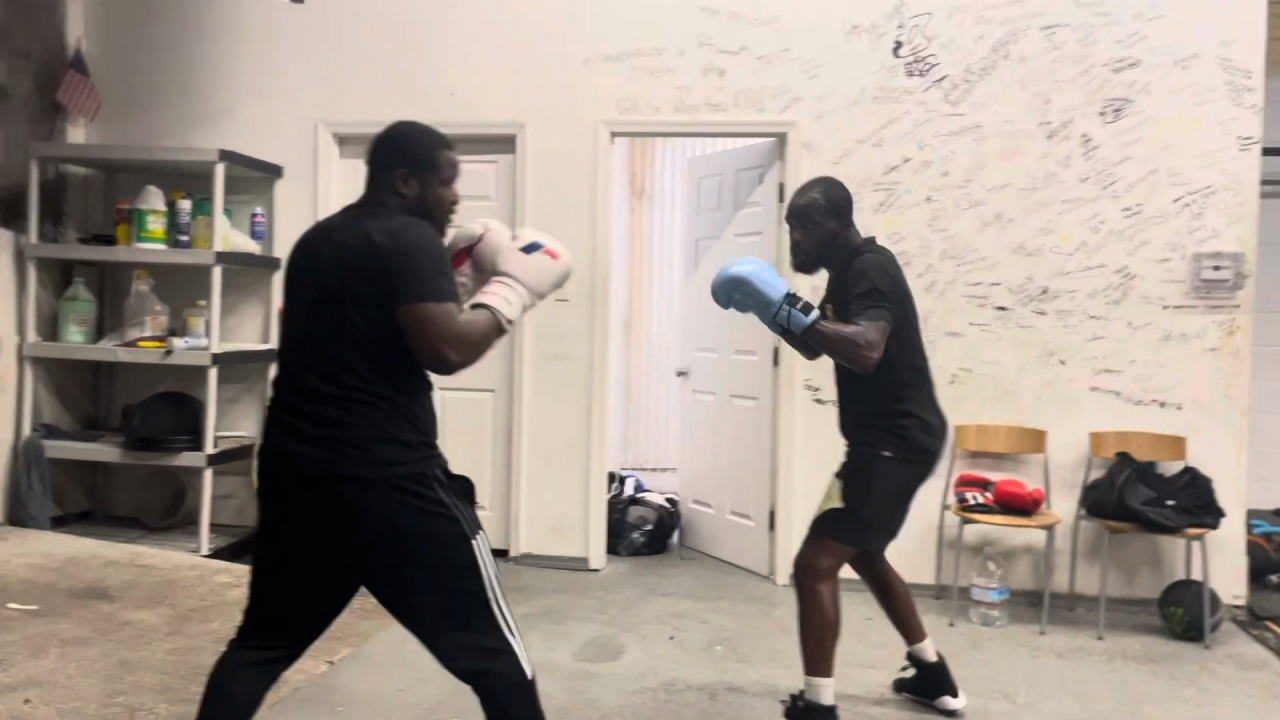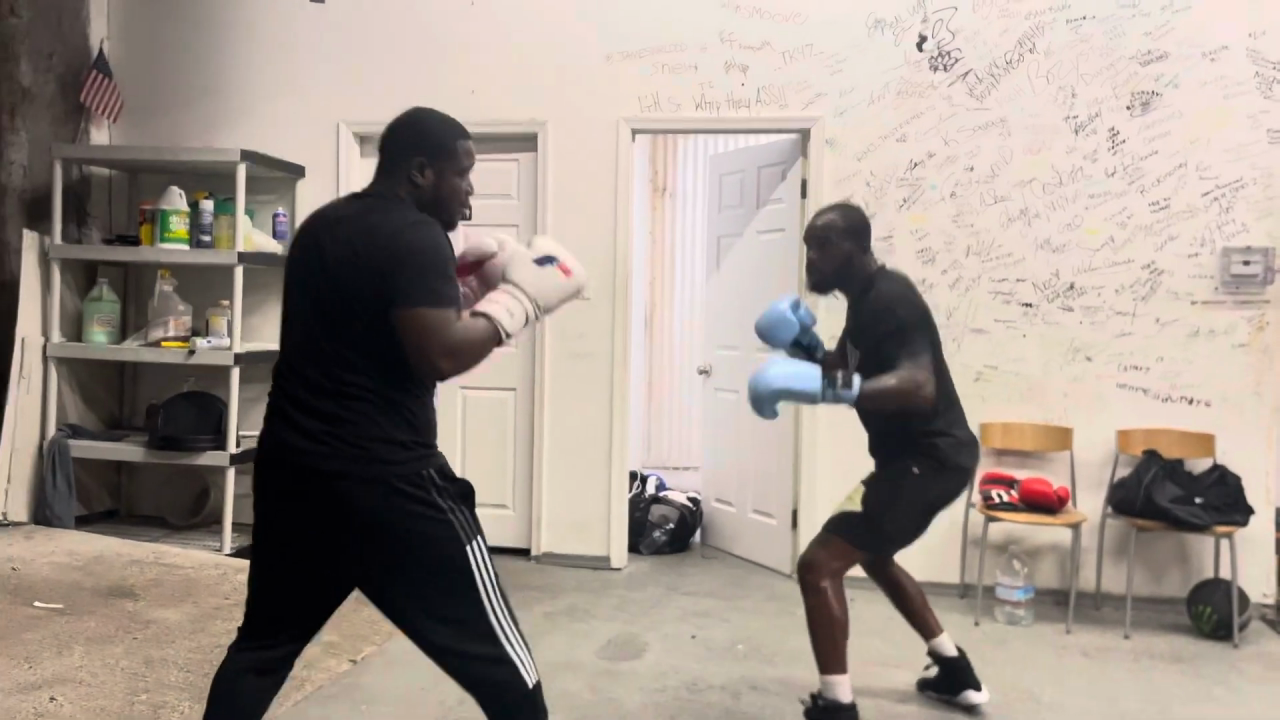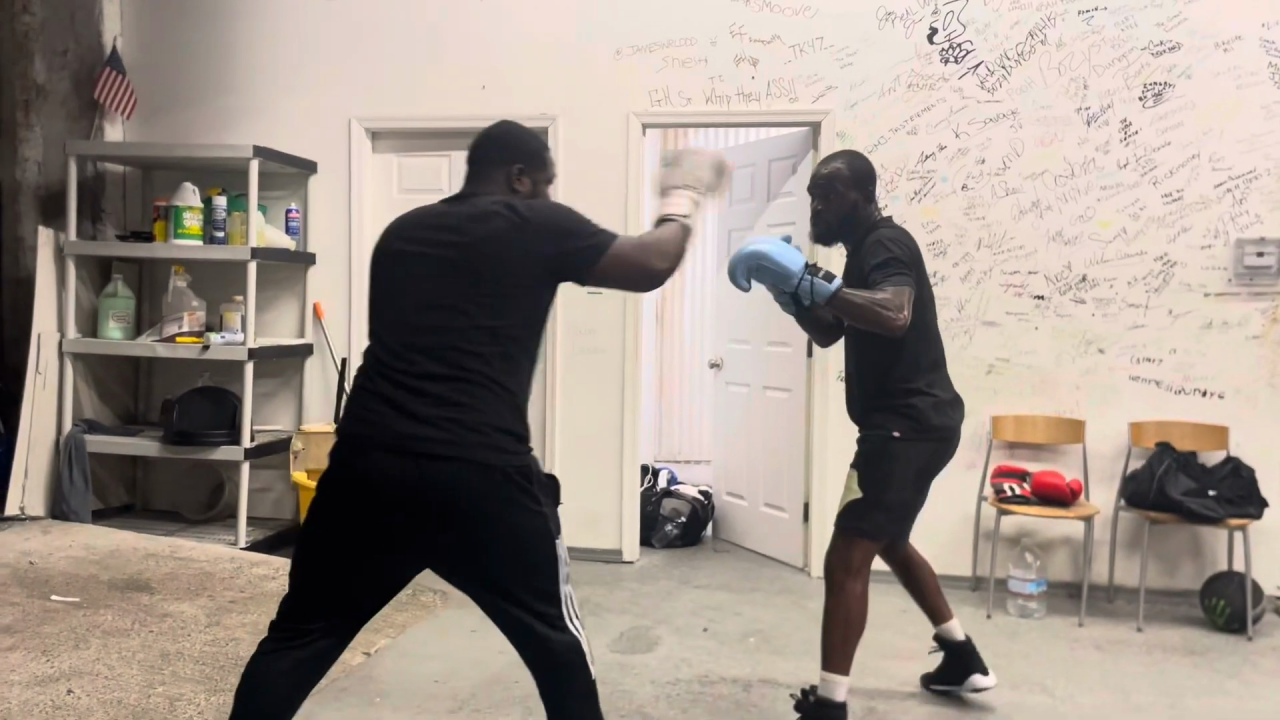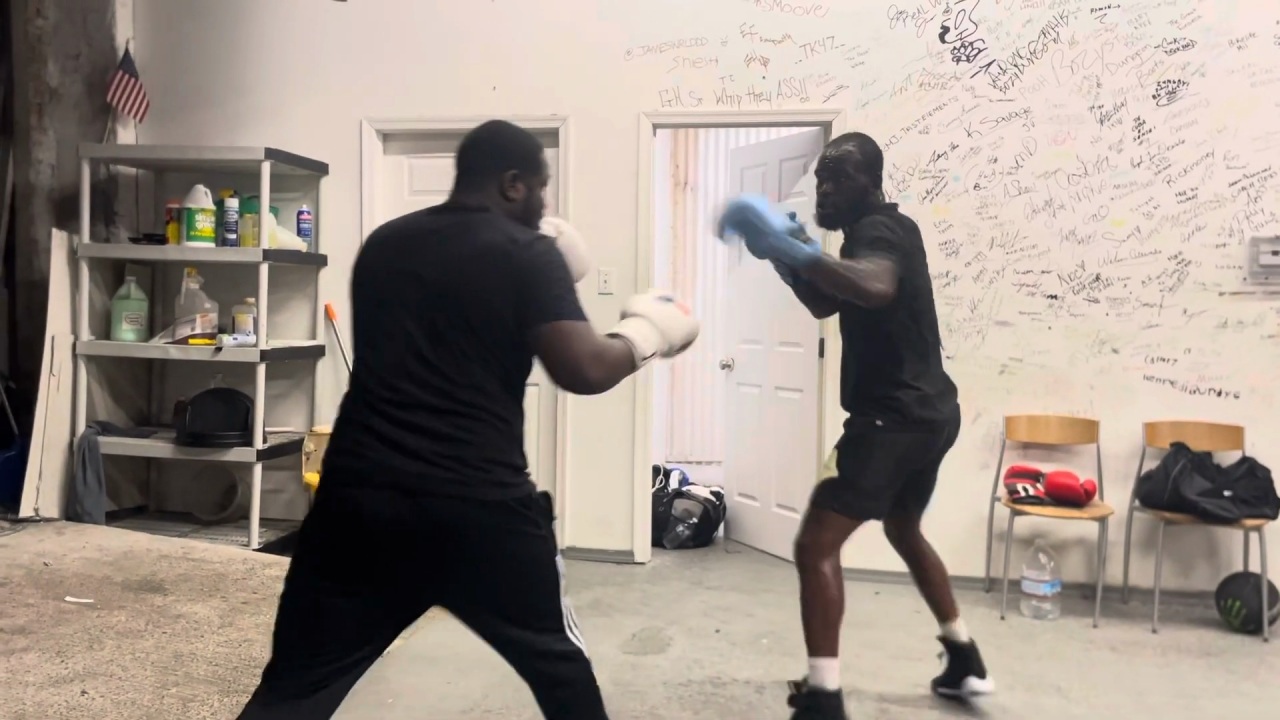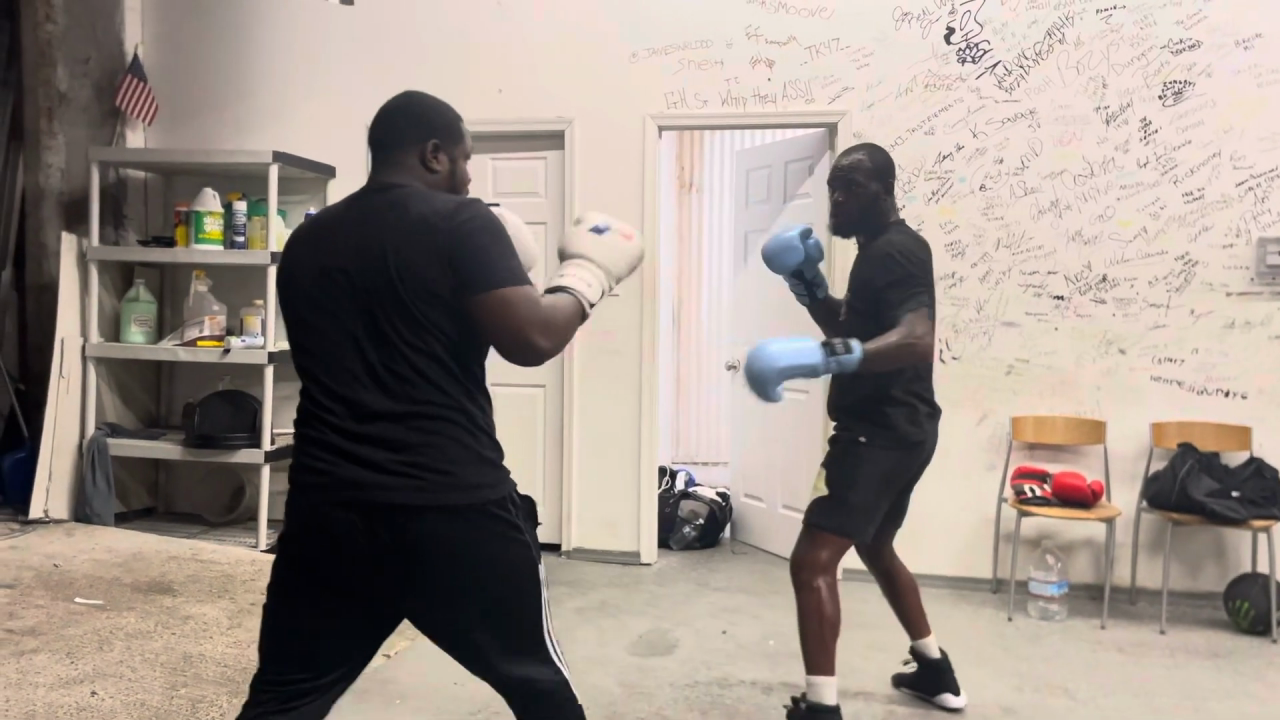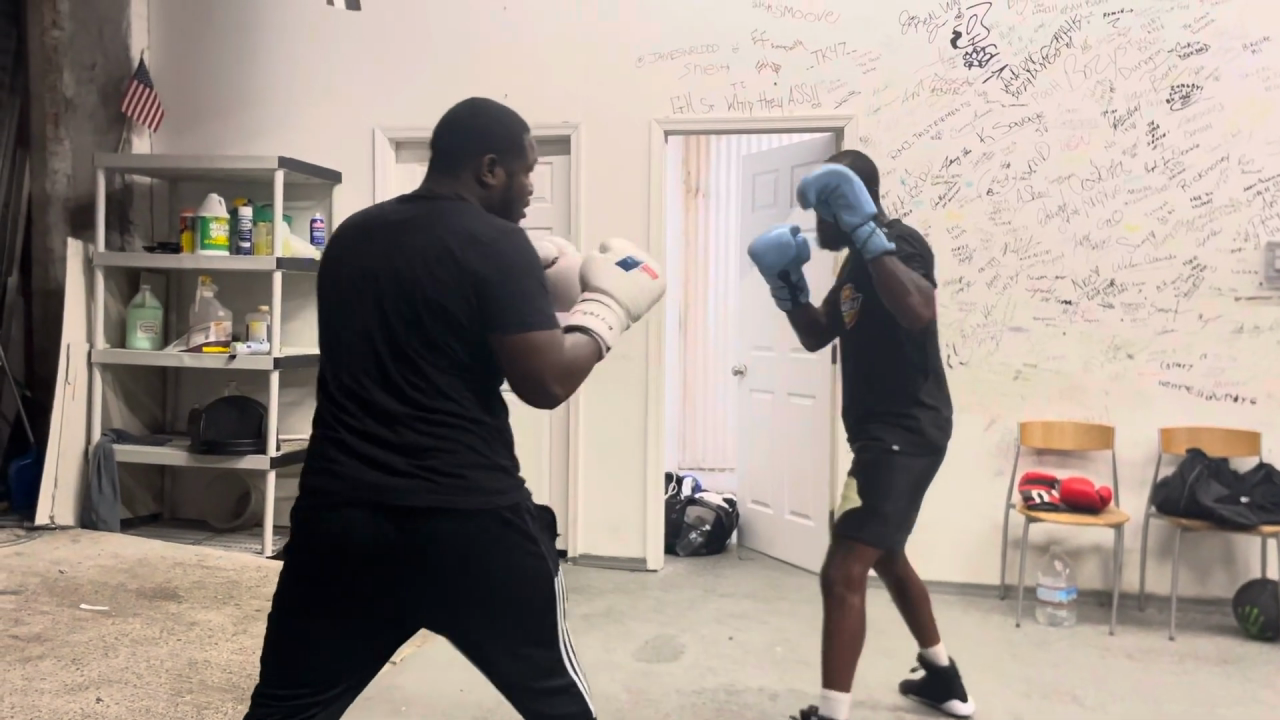
dt=0.4s
person 1, frame 1
left shoulder: (318, 241)
right shoulder: (408, 242)
right elbow: (447, 350)
left wrist: (449, 282)
right wrist: (513, 287)
left hip: (295, 472)
right hip: (391, 480)
left knee: (264, 639)
right knee: (489, 648)
person 1, frame 2
left shoulder: (321, 225)
right shoulder: (413, 237)
right elbow: (439, 355)
left wrist: (454, 284)
right wrist: (520, 296)
left hip: (292, 468)
right hip: (388, 479)
left knee: (263, 643)
right knee: (495, 658)
person 1, frame 3
left shoulder: (402, 232)
right shoulder: (534, 226)
right elbow: (647, 266)
right wrist: (681, 198)
left hip: (369, 458)
right hip: (479, 470)
left knee: (300, 635)
right knee: (554, 643)
person 1, frame 4
left shoulder: (381, 245)
right shoulder: (525, 252)
right elbow: (582, 369)
right wrist: (649, 331)
left hip: (360, 492)
right hip: (478, 501)
right knee: (559, 664)
person 1, frame 5
left shoulder: (305, 243)
right shoulder: (460, 223)
right elbow: (531, 339)
right wrist: (587, 272)
left hip: (329, 508)
right hip: (457, 507)
person 1, frame 6
left shoulder: (352, 238)
right shoulder: (496, 246)
right elbow: (546, 383)
right wrist: (608, 307)
left hip: (340, 514)
right hip: (472, 519)
person 2, frame 1
left shoulder: (872, 270)
right shoulder: (848, 268)
left elbow: (865, 352)
right elbow: (819, 345)
left wrist: (786, 309)
right wrist: (777, 306)
left hip: (893, 444)
right hip: (897, 440)
left knee: (815, 565)
right knee: (864, 553)
right ankle: (934, 676)
person 2, frame 2
left shoulder: (889, 298)
right shoulder: (865, 299)
left elbow: (919, 387)
right elbow: (846, 372)
left wrist: (825, 383)
right wrist: (803, 346)
left hip: (927, 460)
right hip: (929, 456)
left knee: (818, 565)
right knee: (874, 554)
right ankle: (956, 672)
person 2, frame 3
left shoulder: (887, 245)
right shoulder: (865, 250)
left elbow: (894, 315)
right elbow: (828, 332)
left wrist: (809, 280)
right wrist: (791, 287)
left hip: (905, 426)
right hip: (916, 422)
left knee: (846, 561)
right knee: (891, 541)
right ankle: (963, 659)
person 2, frame 4
left shoulder: (886, 234)
right shoulder: (872, 231)
left elbow: (873, 288)
right elbow: (827, 300)
left wrist: (790, 247)
right wrist: (792, 256)
left hip: (893, 419)
right hip: (925, 411)
left knee: (816, 545)
right knee: (903, 530)
right ankle: (966, 663)
person 2, frame 5
left shoulder: (893, 250)
right shoulder: (881, 250)
left elbow: (914, 342)
right elbow: (848, 328)
left wrist: (823, 355)
right wrist: (808, 284)
left hip: (878, 432)
right hip: (898, 430)
left knee: (812, 561)
right knee: (874, 545)
right ankle: (936, 672)
person 2, frame 6
left shoulder: (900, 244)
right shoulder: (856, 261)
left elbow: (917, 312)
right elbow: (817, 337)
left wrist: (866, 230)
right wrist: (787, 284)
left hip: (902, 436)
right hip: (887, 434)
left knee: (843, 573)
right knee: (885, 556)
